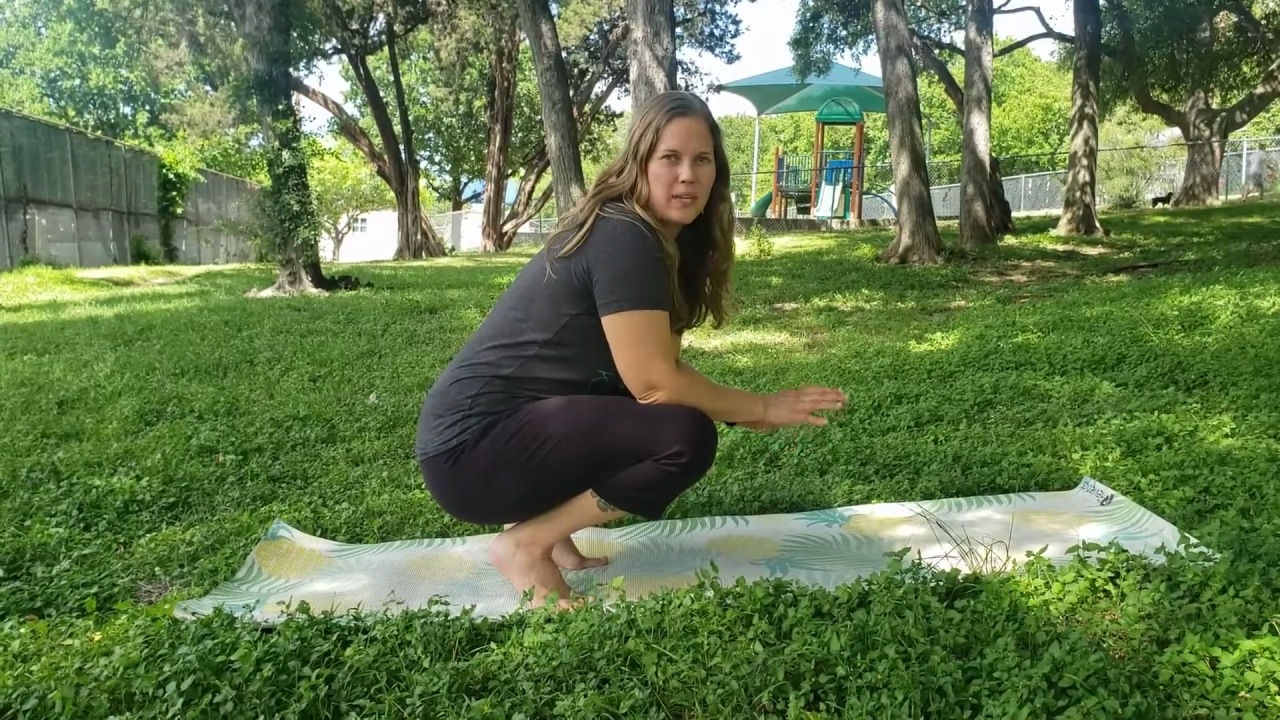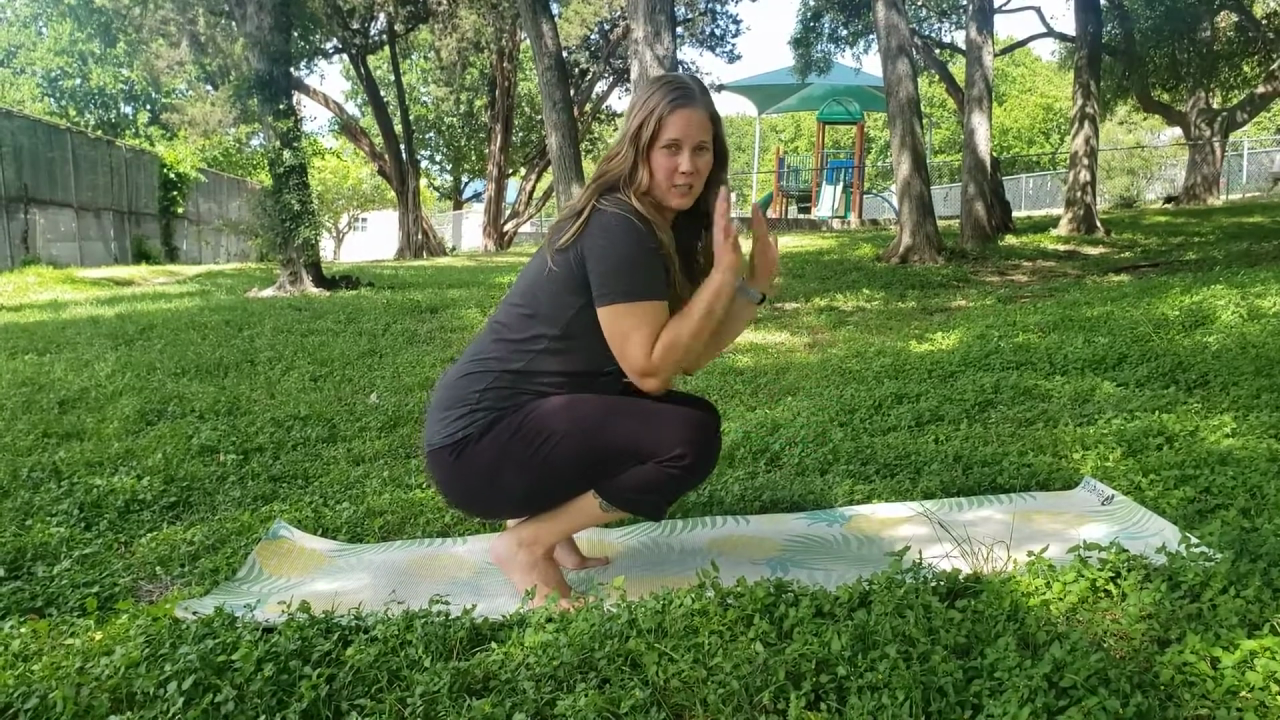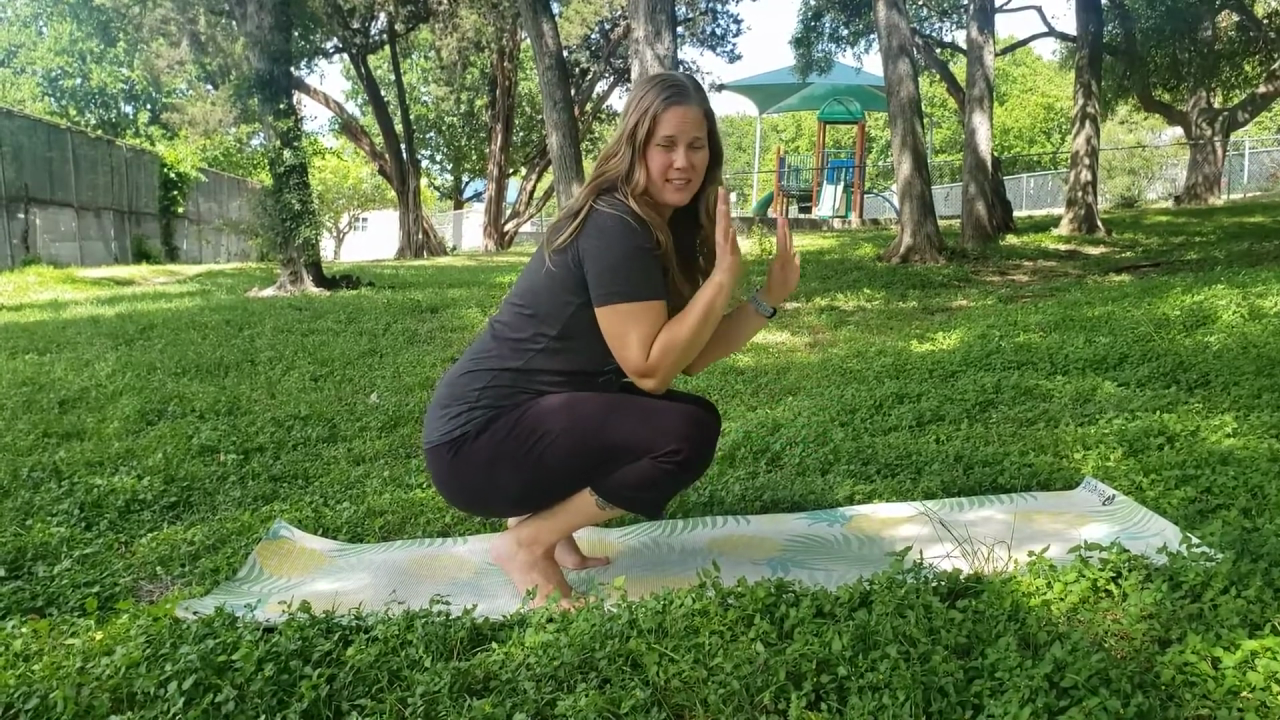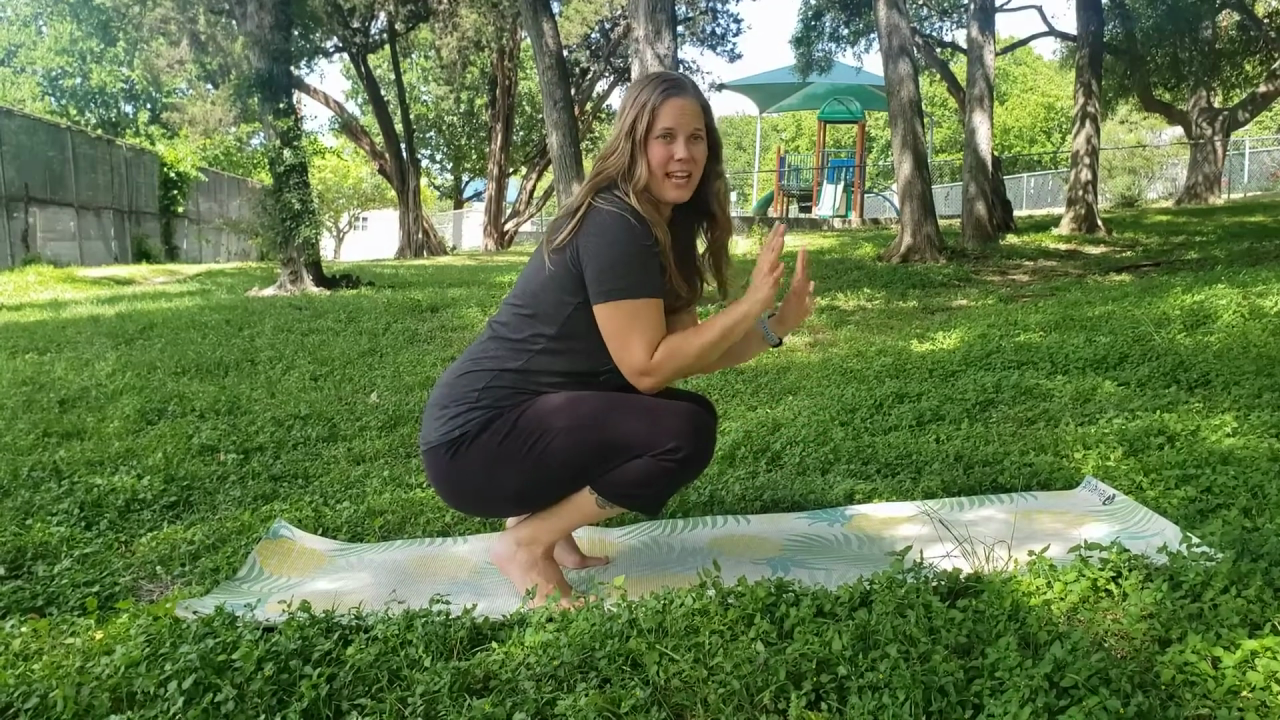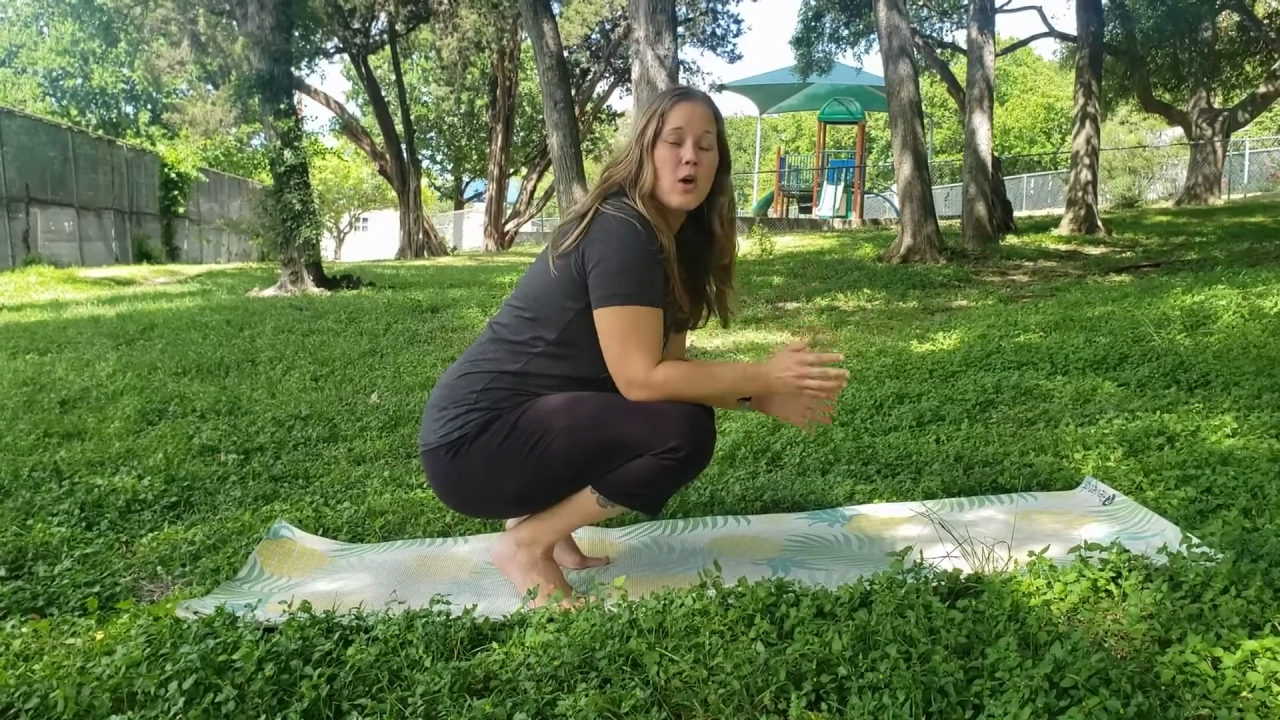
dt=0.5s
person 1, frame 1
left shoulder: (666, 239)
right shoulder: (623, 238)
left elbow: (664, 369)
right elbow: (654, 384)
left wrist: (747, 410)
right wrist: (762, 407)
left hip: (524, 422)
right hip: (472, 447)
left knee: (686, 413)
right knee: (686, 438)
left ankle: (540, 519)
right ankle: (525, 545)
person 1, frame 2
left shoulder: (667, 227)
right shoulder: (618, 228)
left elbow: (686, 357)
right elbow: (651, 369)
left wrist: (754, 281)
right wrist: (724, 275)
left hip: (532, 417)
right hip: (478, 441)
left knee: (693, 415)
right knee: (691, 439)
left ankle: (541, 515)
right ankle: (527, 542)
person 1, frame 3
left shoulder: (669, 227)
right shoulder: (614, 228)
left elbow: (687, 356)
right elbow: (650, 368)
left wrist: (769, 297)
right wrist: (724, 275)
left hip: (534, 416)
right hip: (478, 437)
left knee: (696, 416)
right knee: (686, 435)
left ankle: (539, 514)
right ankle: (527, 544)
person 1, frame 4
left shoulder: (669, 225)
right shoulder: (614, 225)
left elbow: (683, 351)
right elbow: (648, 368)
left wrist: (775, 325)
right wrist: (752, 300)
left hip: (535, 415)
right hip: (475, 438)
left knee: (690, 413)
right knee: (685, 433)
left ankle: (538, 511)
right ankle: (527, 543)
person 1, frame 5
left shoulder: (679, 240)
right shoulder: (621, 232)
left elbow: (667, 367)
right elbow: (640, 379)
left wrist: (762, 396)
right wrist: (765, 374)
left hip: (531, 419)
right hip: (476, 439)
left knee: (688, 412)
right knee: (684, 435)
left ankle: (542, 515)
right ankle: (526, 545)
